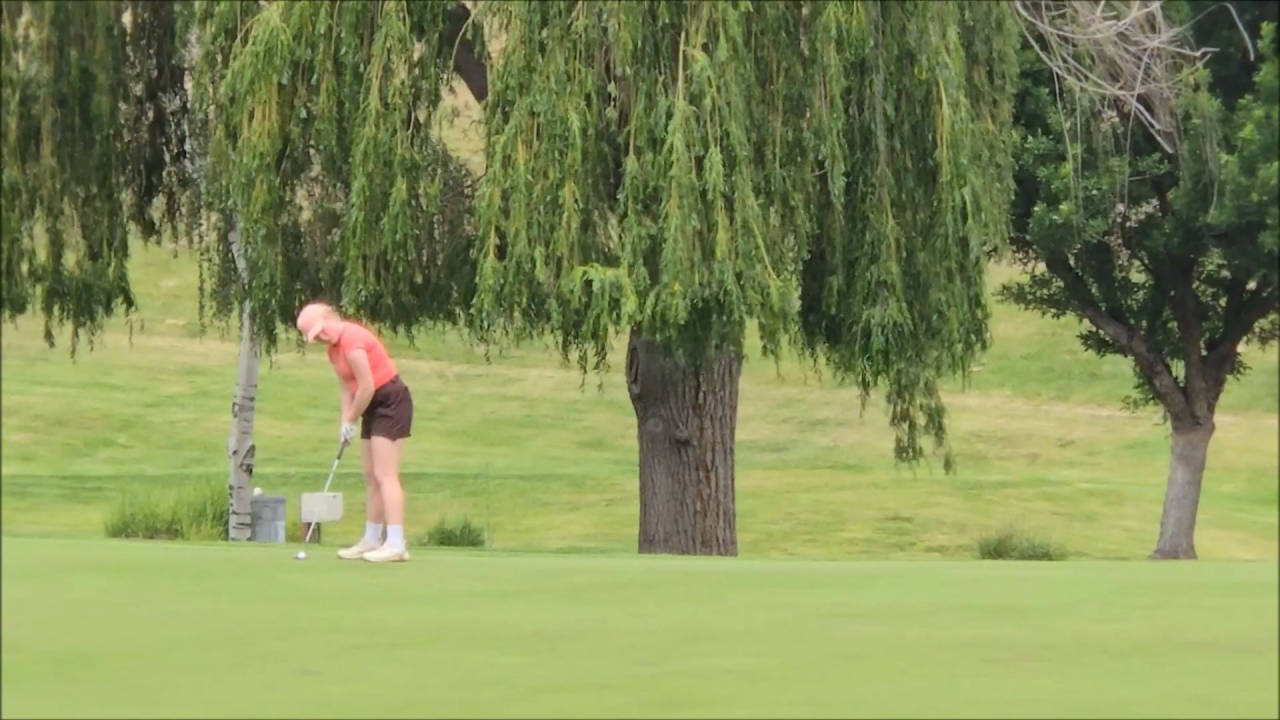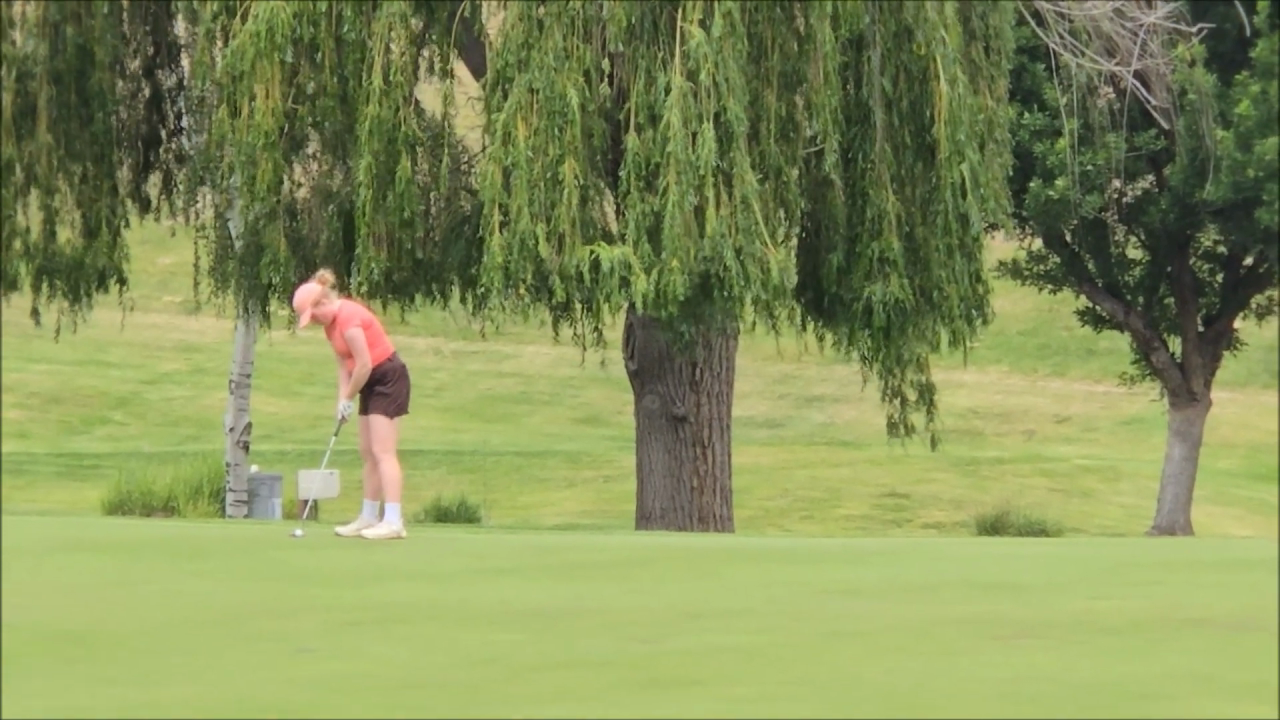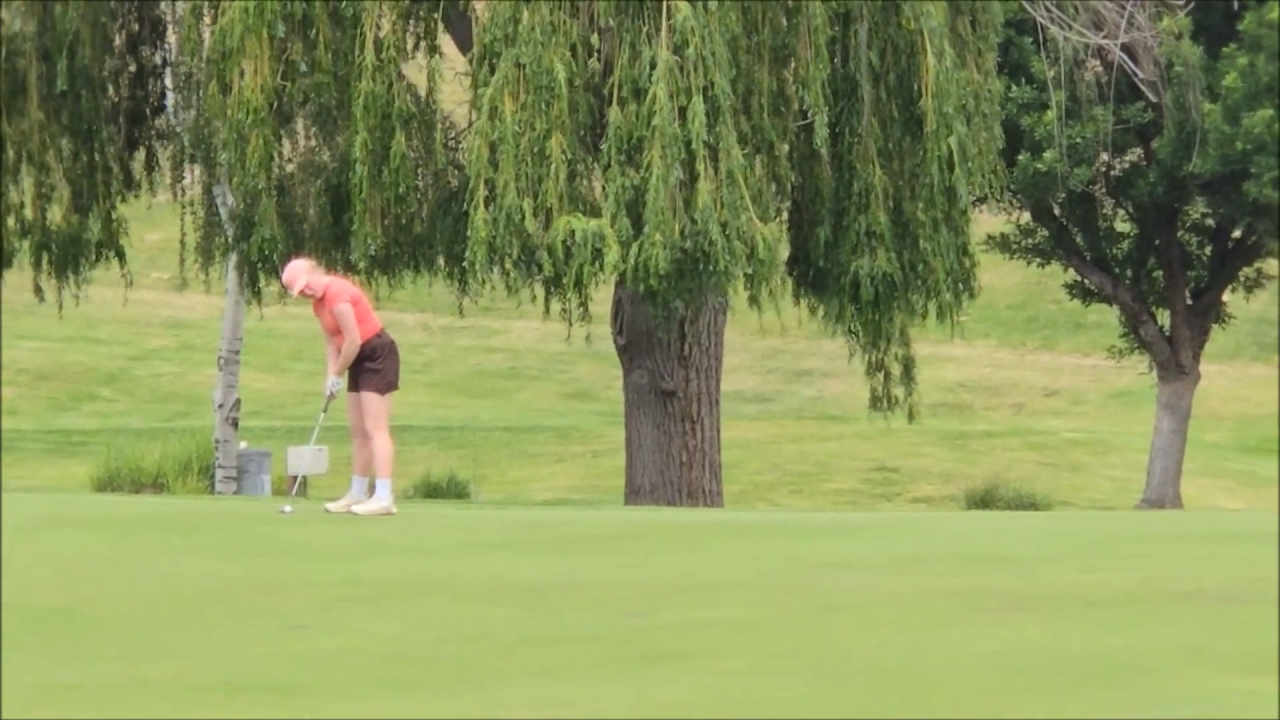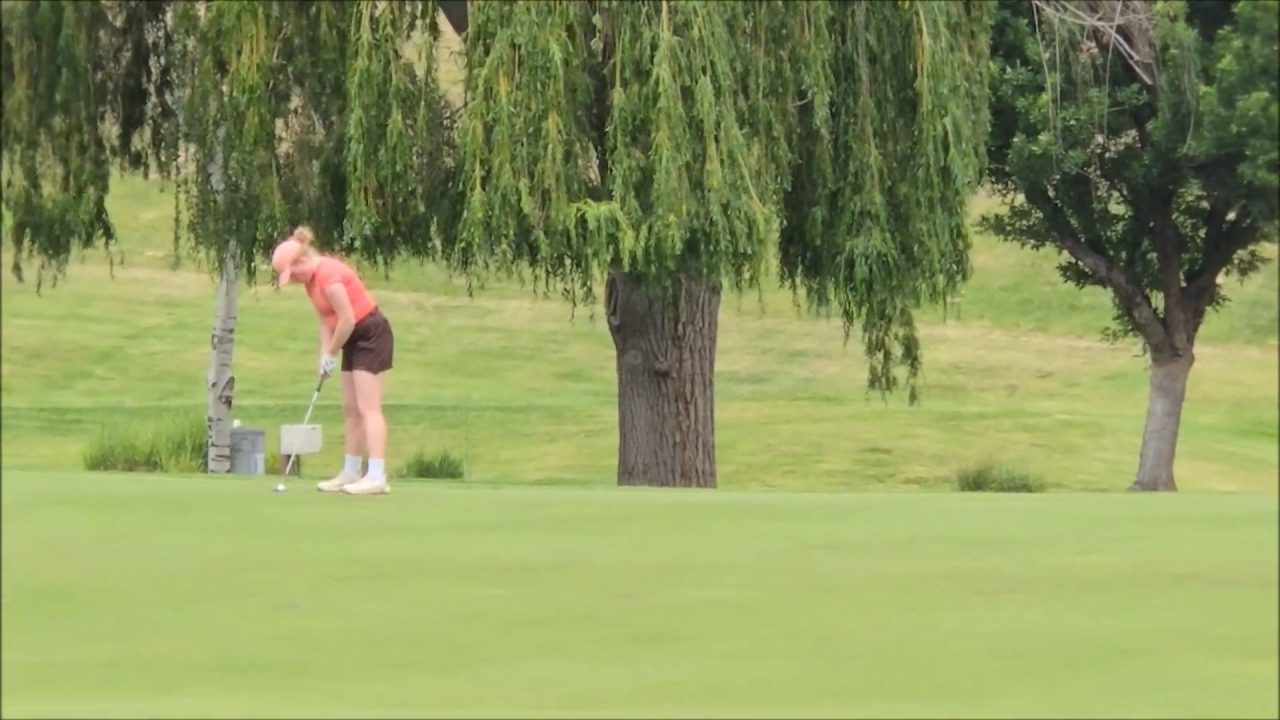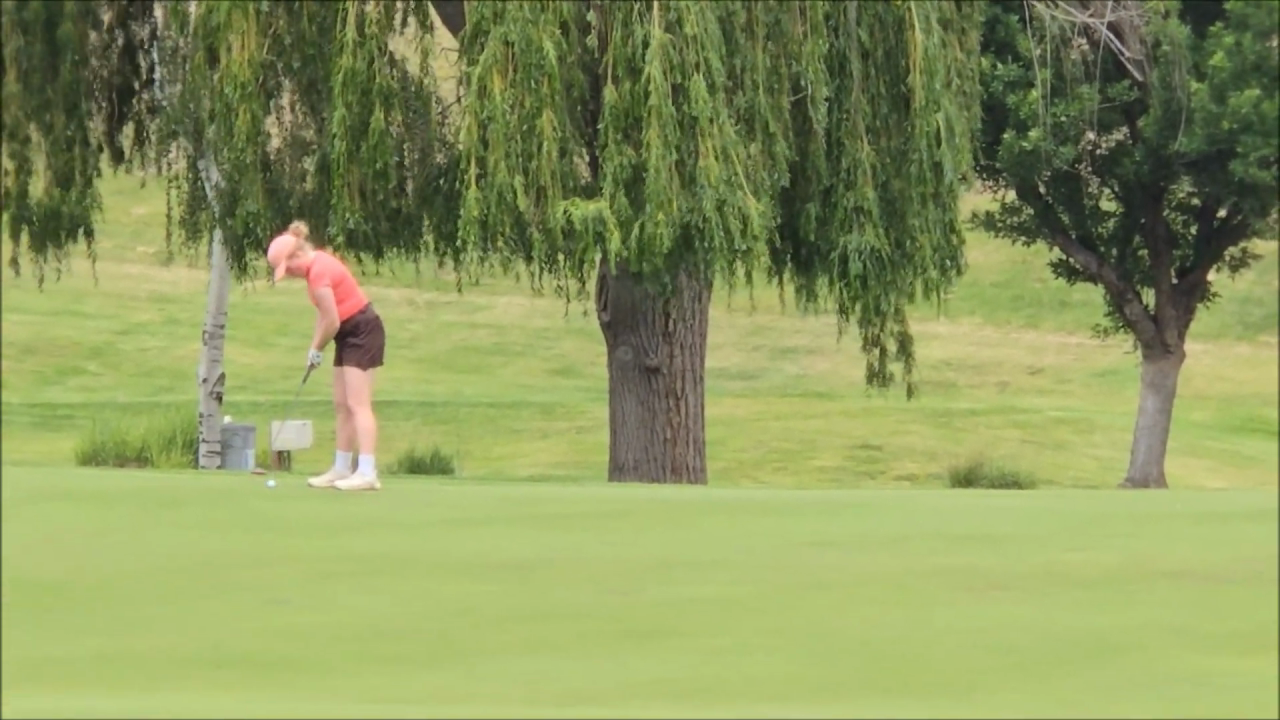
dt=1s
person 1, frame 1
left shoulder: (351, 339)
right shoulder: (334, 348)
left elbow: (367, 387)
right elbow: (347, 387)
left wrist: (351, 420)
right wrist: (345, 422)
left hip: (390, 403)
right hip: (374, 407)
left knee: (385, 475)
right knee: (371, 477)
left ankle: (396, 544)
right ankle: (371, 540)
person 1, frame 2
left shoulder: (348, 317)
right shoulder: (331, 324)
left elbow: (364, 364)
right elbow: (344, 364)
left wrist: (348, 398)
right wrist: (343, 400)
left hip: (389, 380)
right hip: (371, 384)
left knee: (382, 452)
right knee: (368, 454)
left ankle: (393, 521)
right ankle: (369, 517)
person 1, frame 3
left shoulder: (337, 292)
right shoulder: (319, 302)
left elbow: (353, 340)
right elbow: (332, 341)
left wrist: (337, 374)
right wrist: (331, 375)
left hip: (377, 356)
right hip: (360, 361)
left knee: (375, 429)
right knee: (358, 430)
left ankle: (384, 497)
right ankle: (358, 493)
person 1, frame 4
left shoulder: (327, 274)
right shoulder: (311, 280)
left elbow: (347, 319)
right elbow: (326, 320)
left wrist: (331, 354)
right wrist: (324, 355)
left hip: (371, 336)
right hip: (354, 340)
left knee: (367, 407)
right knee: (351, 410)
left ankle: (377, 477)
right ankle: (351, 473)
person 1, frame 5
left shoulder: (319, 271)
right shoulder: (313, 268)
left elbow: (332, 321)
right elbow: (325, 313)
left wrist: (316, 348)
right wrist: (315, 345)
left hip: (362, 332)
right hip: (348, 335)
left knee: (357, 404)
right knee: (342, 405)
left ankle: (367, 473)
right ankle: (341, 469)
